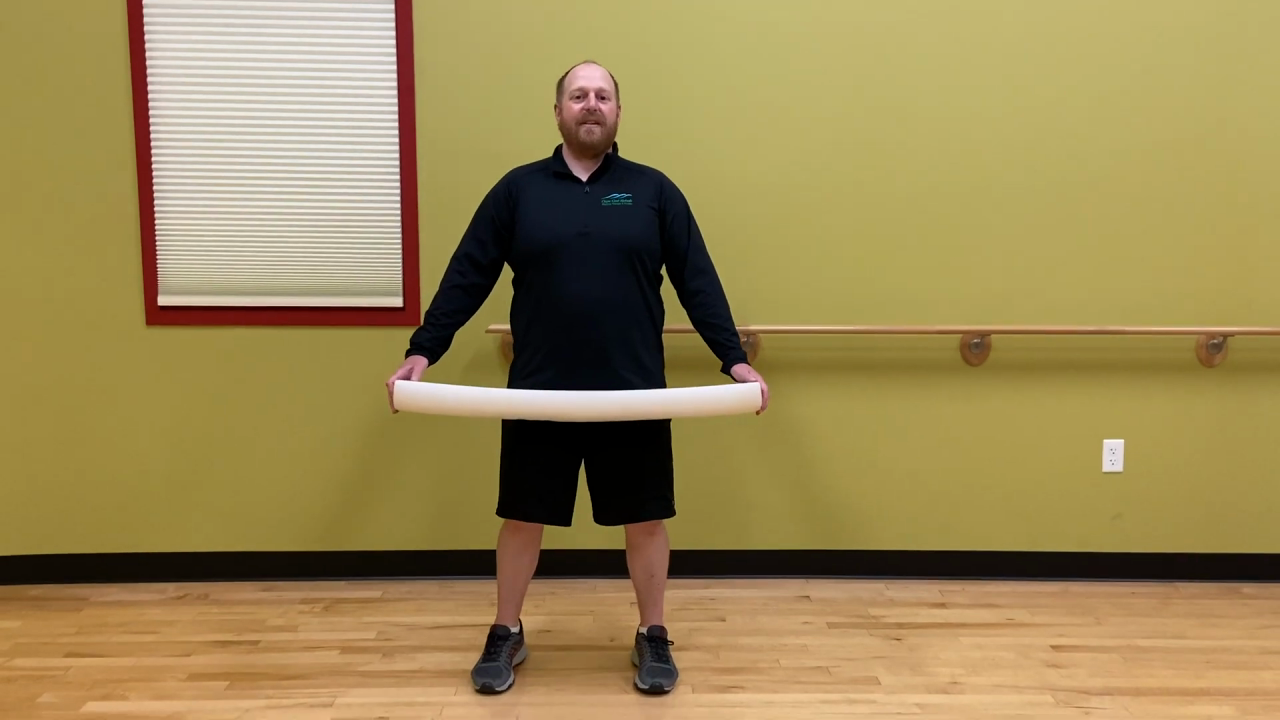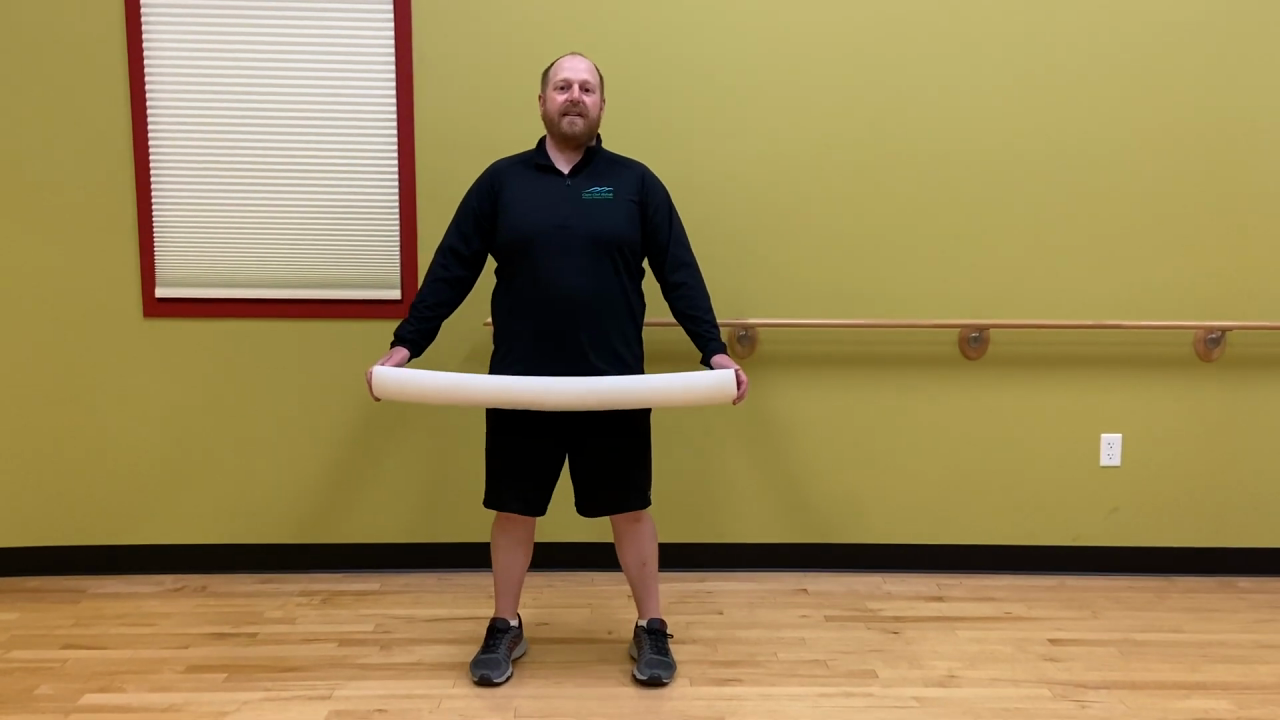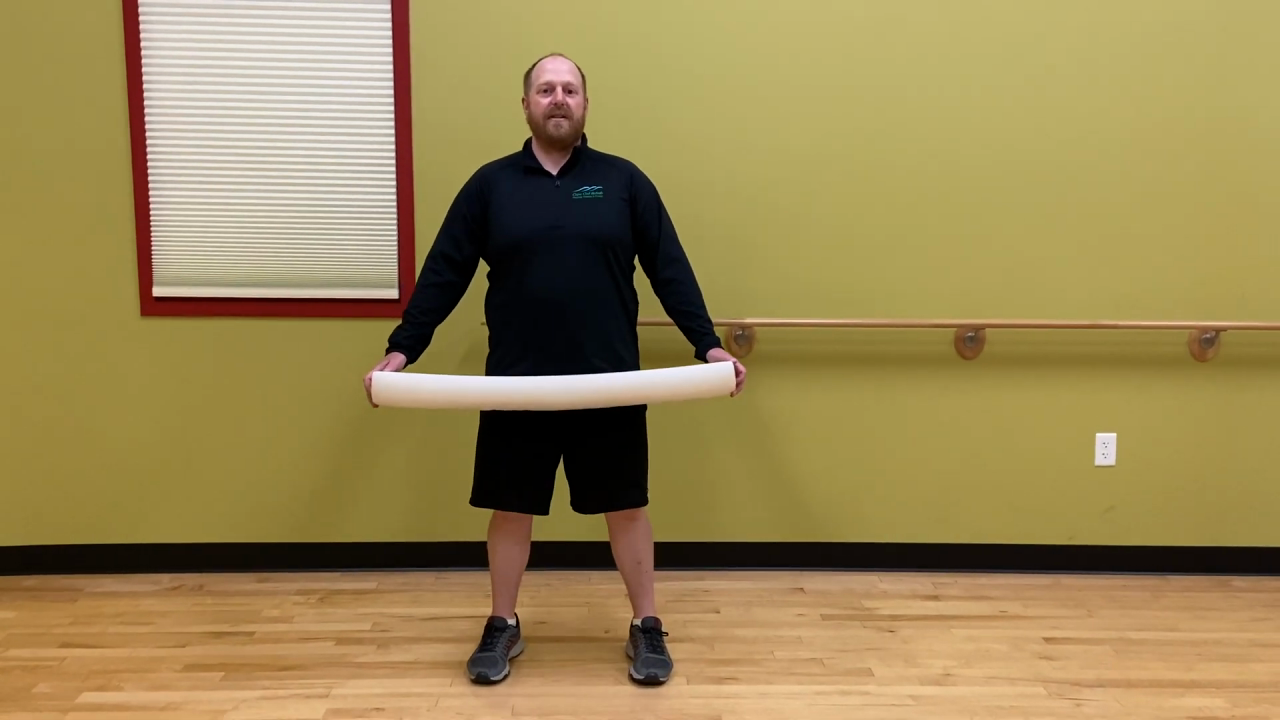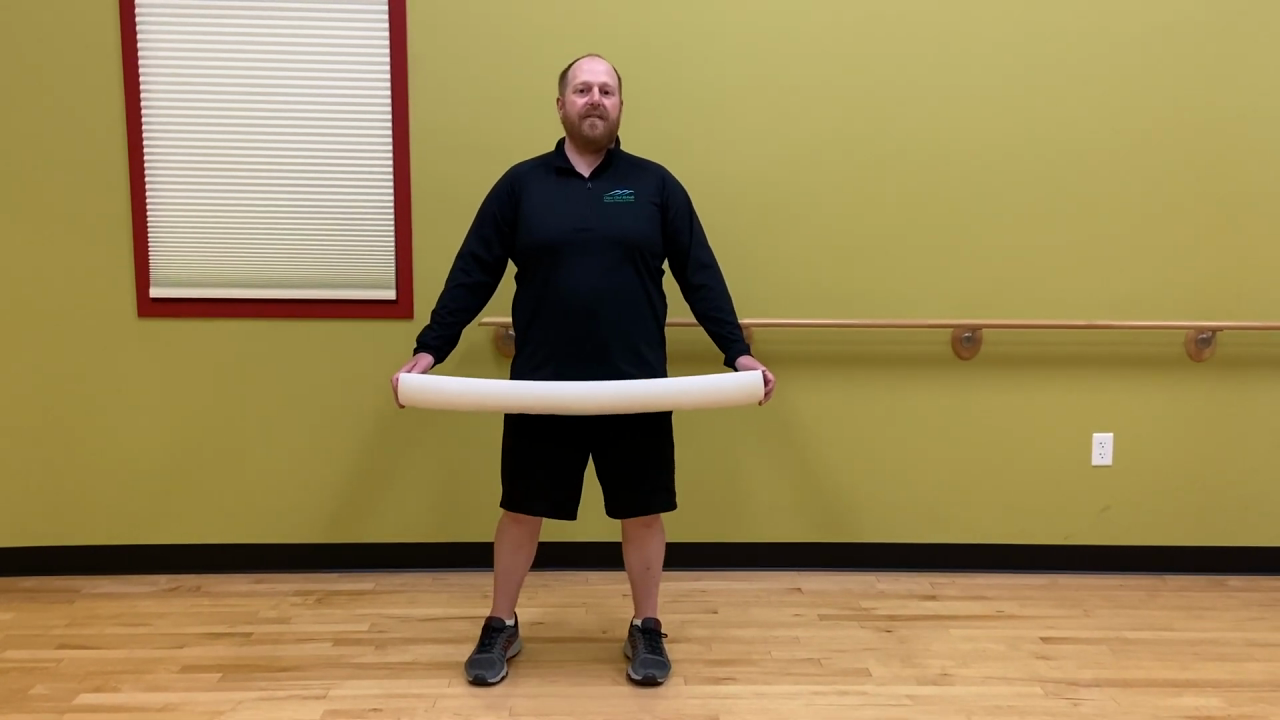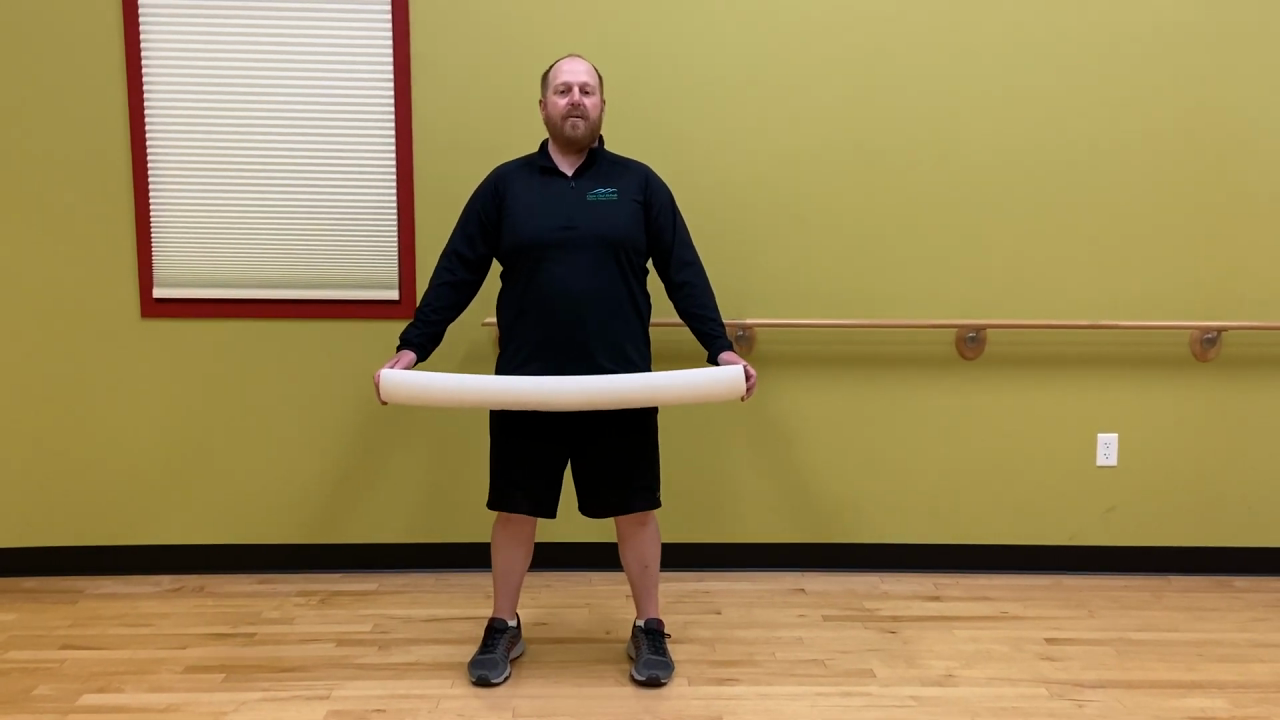
dt=1s
person 1, frame 1
left shoulder: (654, 190)
right shoulder: (518, 189)
left elbow: (697, 282)
right elbow: (467, 277)
left wrist: (733, 358)
right wrist: (423, 350)
left hip: (634, 395)
right hip: (538, 395)
left knee: (644, 521)
right knee: (521, 520)
left ankle: (652, 637)
right ankle: (506, 635)
person 1, frame 2
left shoulder: (635, 182)
right shoulder: (502, 181)
left elbow: (679, 273)
right elbow: (451, 270)
left wrist: (714, 350)
right wrist: (407, 342)
left hip: (613, 386)
right hip: (520, 386)
left knee: (630, 510)
right knee: (514, 510)
left ankle: (650, 629)
right ankle: (504, 628)
person 1, frame 3
left shoulder: (623, 181)
right shoulder: (490, 185)
left elbow: (669, 270)
right elbow: (443, 274)
left wrist: (707, 344)
right wrist: (402, 348)
left hip: (610, 383)
right hip: (517, 384)
left knee: (625, 508)
right knee: (510, 509)
left ankle: (646, 627)
right ankle: (503, 626)
person 1, frame 4
left shoulder: (655, 185)
right shoulder: (520, 185)
left elbow: (699, 275)
right elbow: (472, 274)
left wrist: (737, 351)
right wrist: (430, 349)
left hip: (635, 387)
right hip: (540, 387)
left knee: (642, 513)
right knee: (522, 510)
left ankle: (645, 629)
right ankle: (500, 626)
person 1, frame 5
left shoulder: (639, 183)
right shoulder: (505, 185)
left elbow: (683, 273)
right elbow: (457, 273)
left wrist: (719, 347)
right wrist: (413, 345)
left hip: (621, 385)
right hip: (526, 386)
left knee: (636, 511)
right knee: (515, 510)
left ankle: (649, 629)
right ankle: (503, 627)
